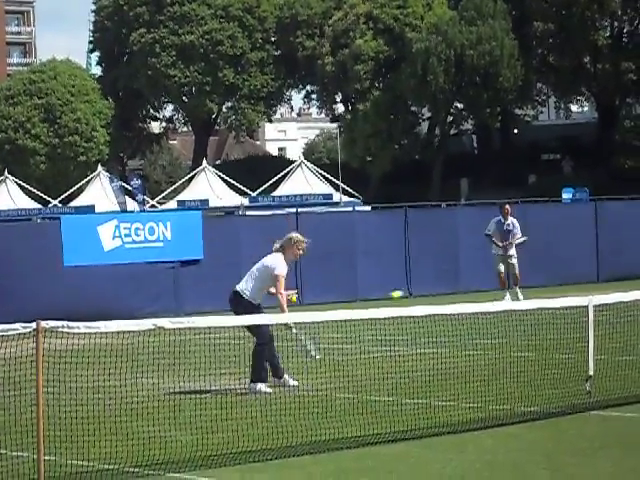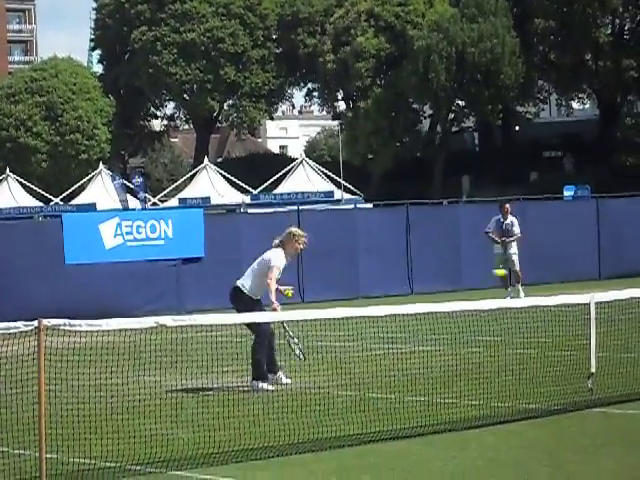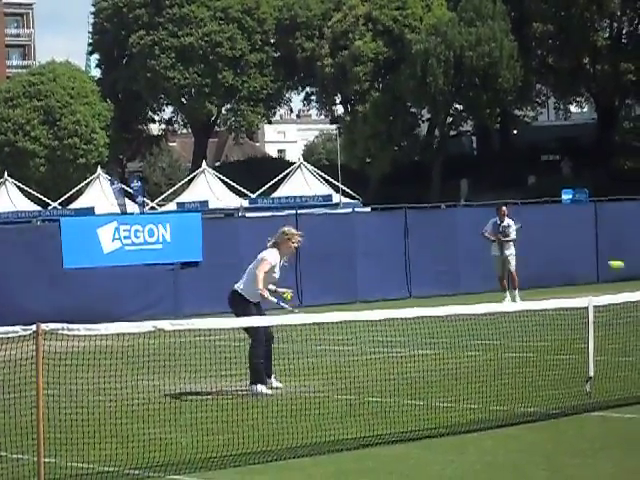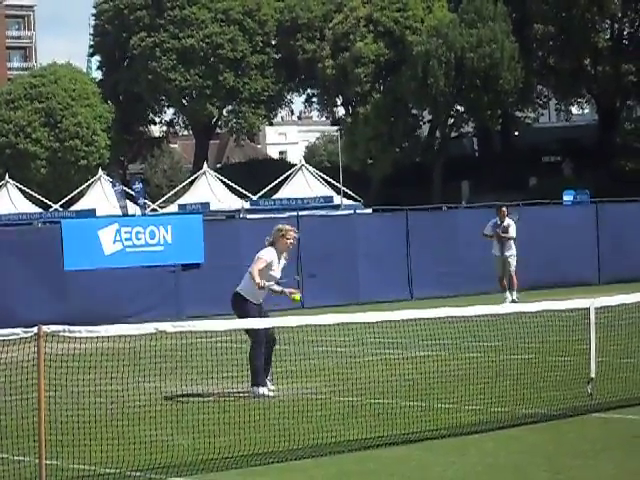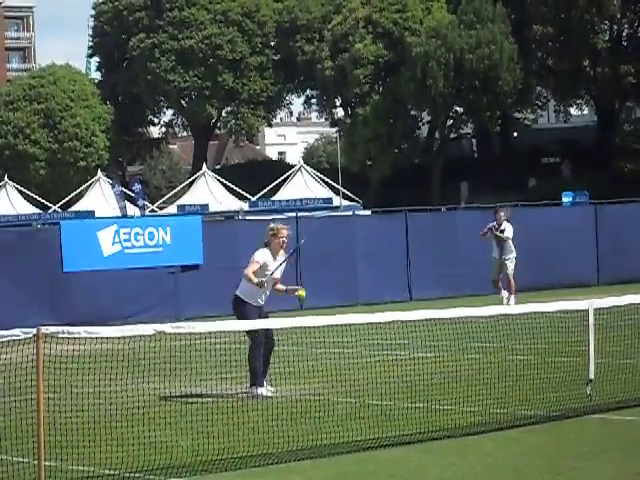
dt=0.1s
person 1, frame 1
left shoulder: (279, 260)
right shoulder: (279, 263)
right elbow: (279, 292)
left wrist: (284, 294)
right wrist: (285, 312)
left hip: (251, 301)
right hip: (242, 300)
left knee: (267, 337)
right knee: (263, 337)
left ankle: (280, 376)
right ankle: (256, 382)
person 1, frame 2
left shoulder: (279, 255)
right shoulder: (278, 256)
right elbow: (270, 280)
left wrist: (278, 288)
right wrist: (273, 300)
left hip: (251, 297)
right hip: (242, 295)
left knee: (268, 333)
right knee: (262, 333)
left ankle: (273, 373)
right ankle: (258, 380)
person 1, frame 3
left shoulder: (280, 258)
right shoulder: (271, 255)
right elbow: (259, 272)
left wrist: (279, 290)
right wrist: (261, 289)
left hip: (252, 301)
right hip: (241, 298)
left knee: (268, 336)
right knee: (258, 338)
left ankle: (267, 377)
right ankle: (256, 384)
person 1, frame 4
left shoulder: (281, 258)
right shoulder: (268, 254)
right elbow: (253, 269)
left wrist: (284, 291)
right wrist: (258, 281)
left hip: (255, 302)
right hip: (243, 300)
left knee: (269, 338)
right knee: (258, 339)
left ankle: (263, 379)
right ankle: (257, 385)
person 1, frame 5
left shoulder: (282, 258)
right shoulder: (262, 254)
left elbow: (275, 285)
right elbow: (247, 273)
left wrist: (290, 289)
right wrist: (256, 282)
left hip: (258, 305)
right hip: (244, 303)
left knee: (269, 341)
right knee: (257, 340)
left ankle: (260, 381)
right ankle: (256, 386)
